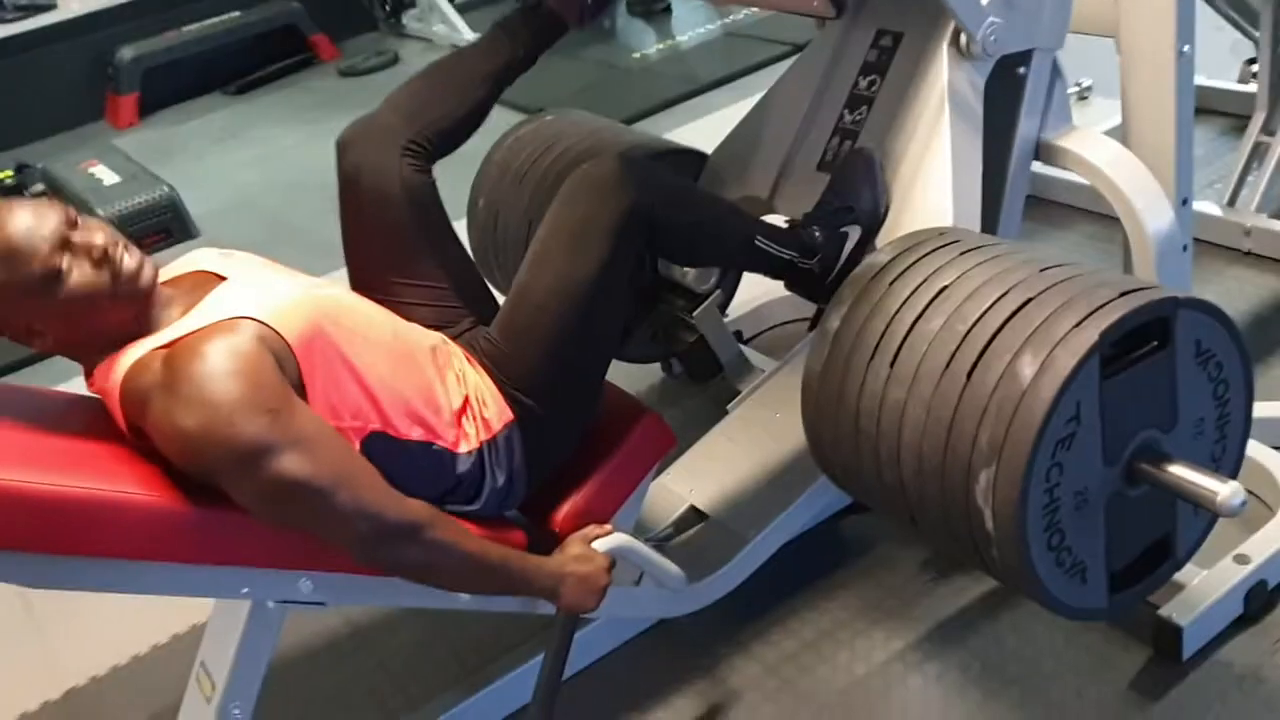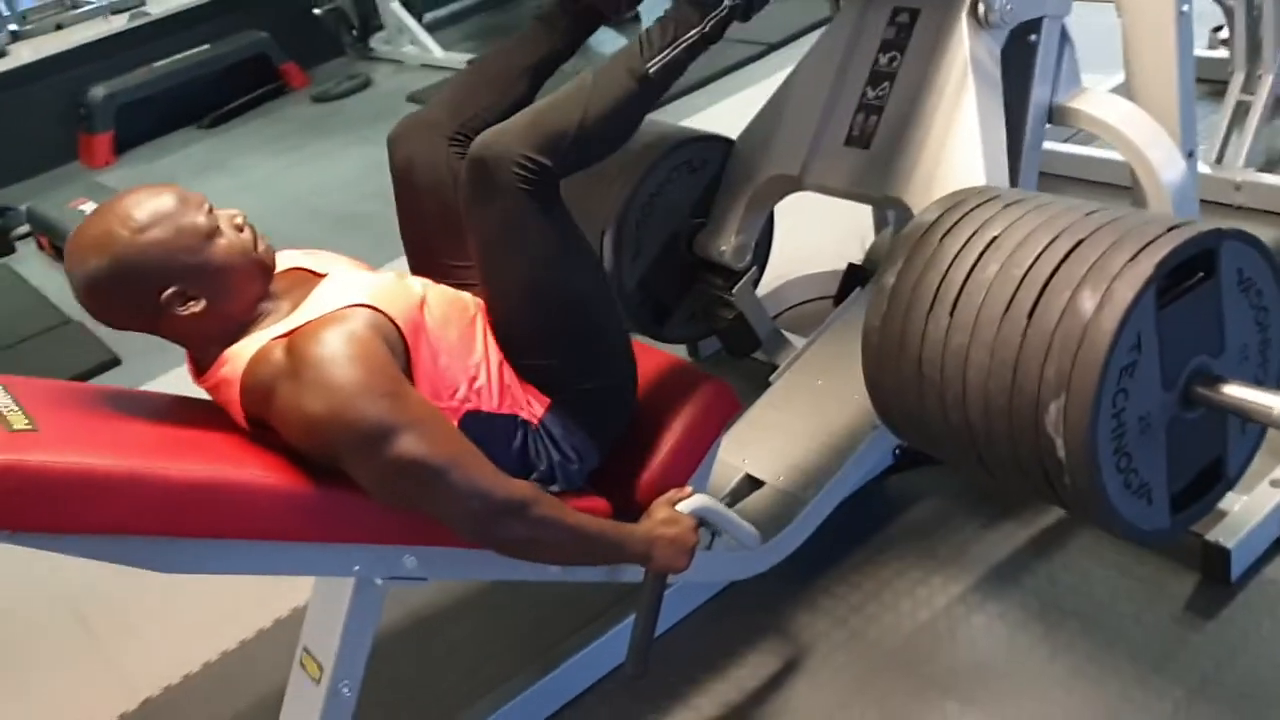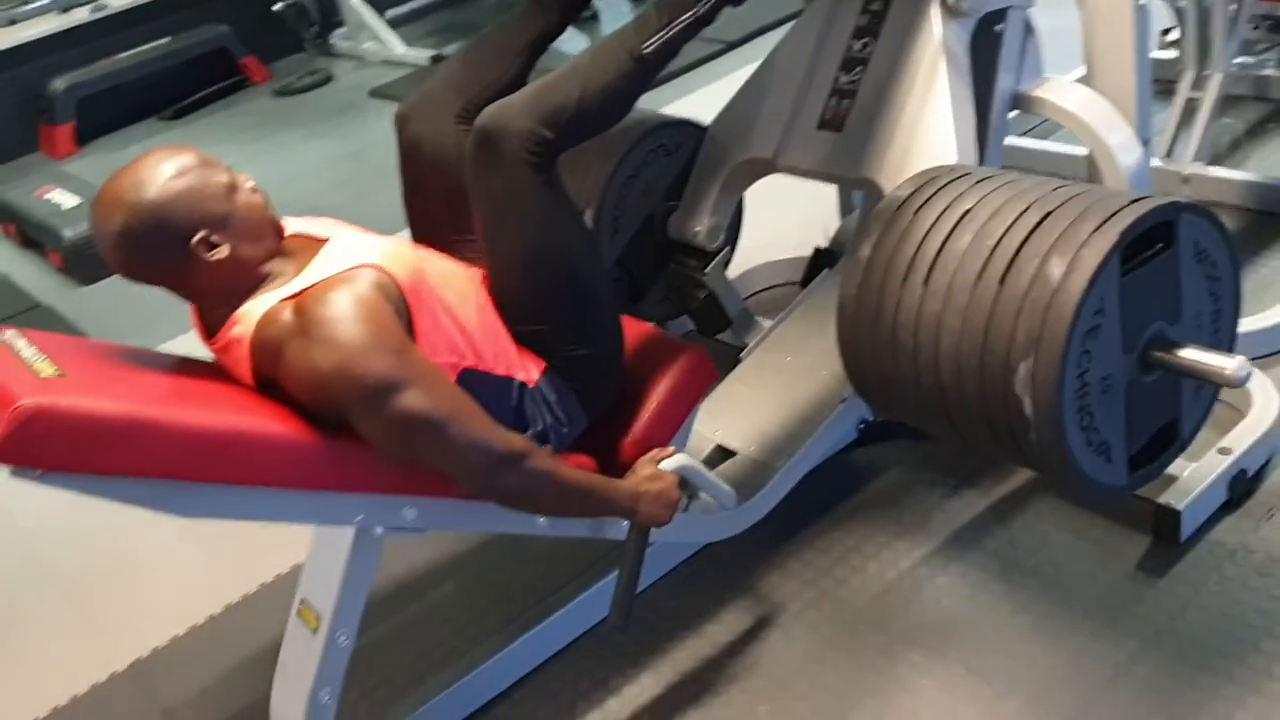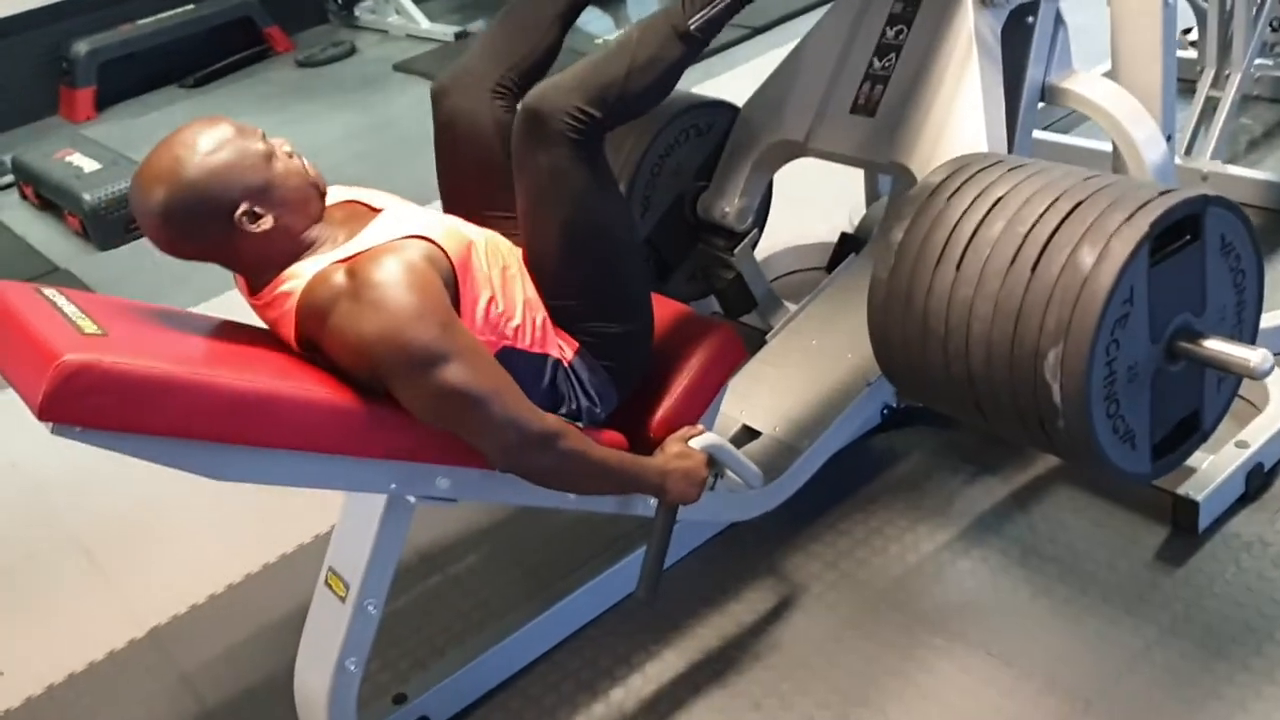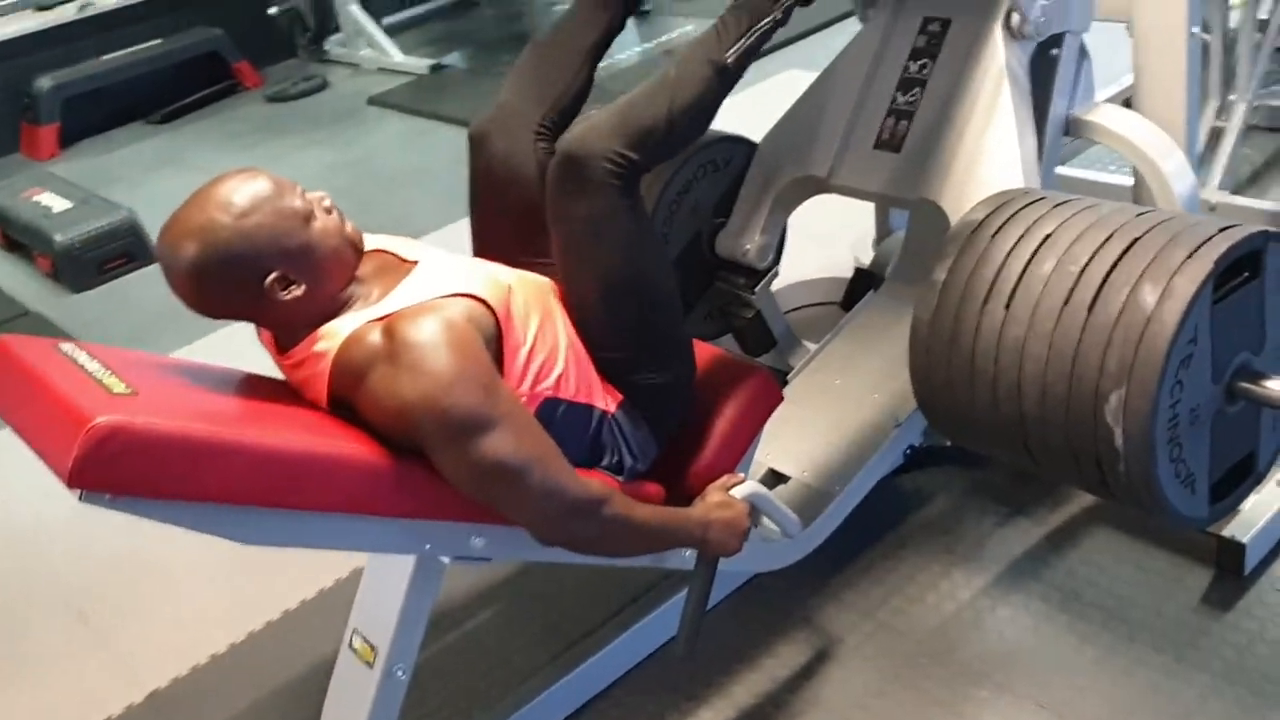
dt=0.7s
person 1, frame 1
left shoulder: (147, 298)
right shoulder: (203, 391)
right elbow: (381, 535)
right wrist: (552, 579)
left hip: (437, 350)
right hip: (494, 433)
left knee: (377, 147)
right knee: (610, 187)
right ankle: (810, 257)
person 1, frame 2
left shoulder: (242, 309)
right shoulder: (323, 374)
right elbow: (492, 514)
right wrist: (642, 543)
right hip: (560, 417)
left knee: (425, 140)
right knee: (506, 160)
person 1, frame 3
left shoulder: (236, 292)
right shoulder: (333, 329)
right elbow: (490, 466)
right wrist: (627, 498)
right hip: (550, 386)
left knee: (430, 117)
right knee: (510, 132)
person 1, frame 4
left shoulder: (278, 255)
right shoulder: (377, 295)
right elbow: (523, 444)
right wrist: (657, 475)
right hip: (582, 363)
left knee: (469, 91)
right knee: (555, 113)
person 1, frame 5
left shoulder: (299, 310)
right shoulder: (416, 355)
right elbow: (564, 515)
right wrist: (699, 526)
right hip: (619, 415)
left knee: (509, 132)
right knee: (592, 154)
